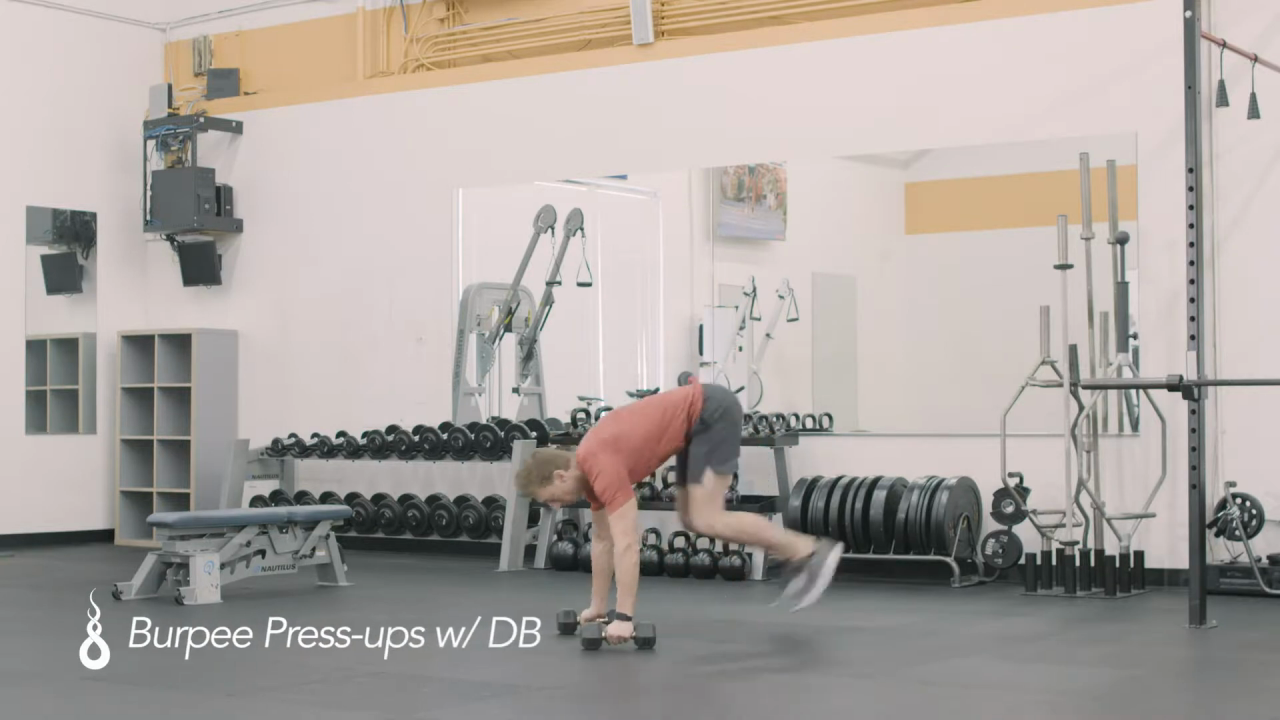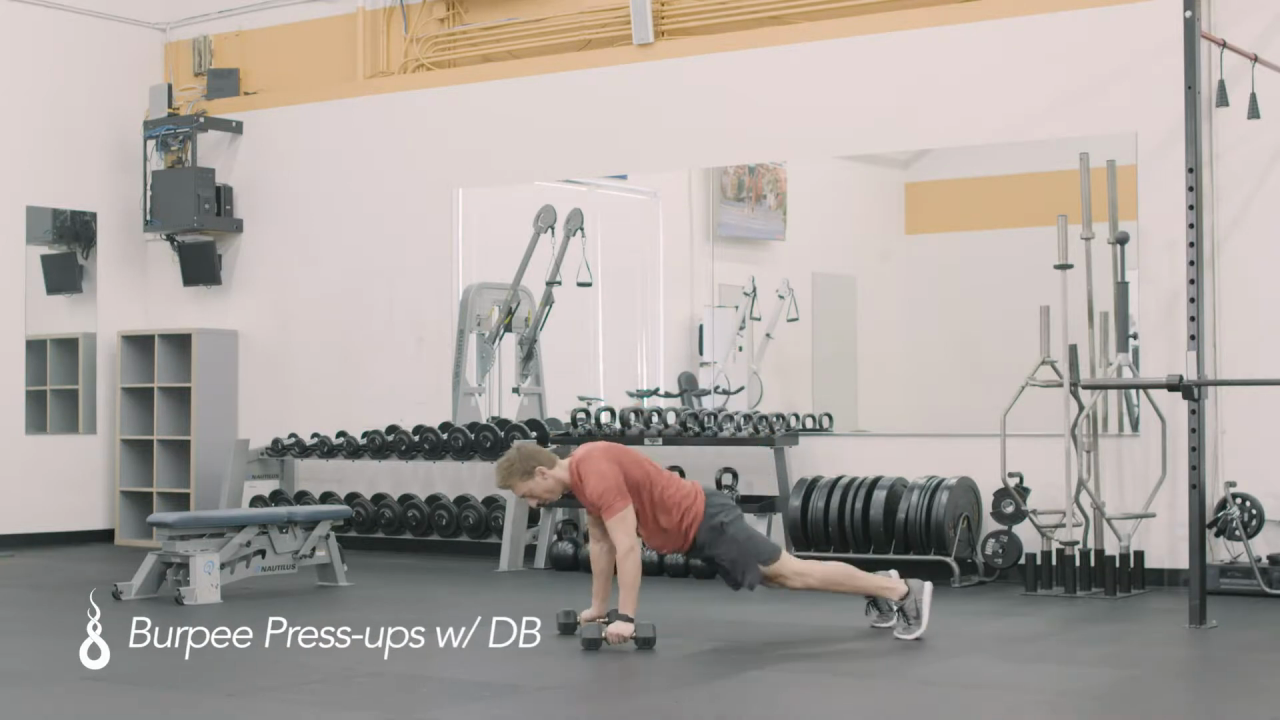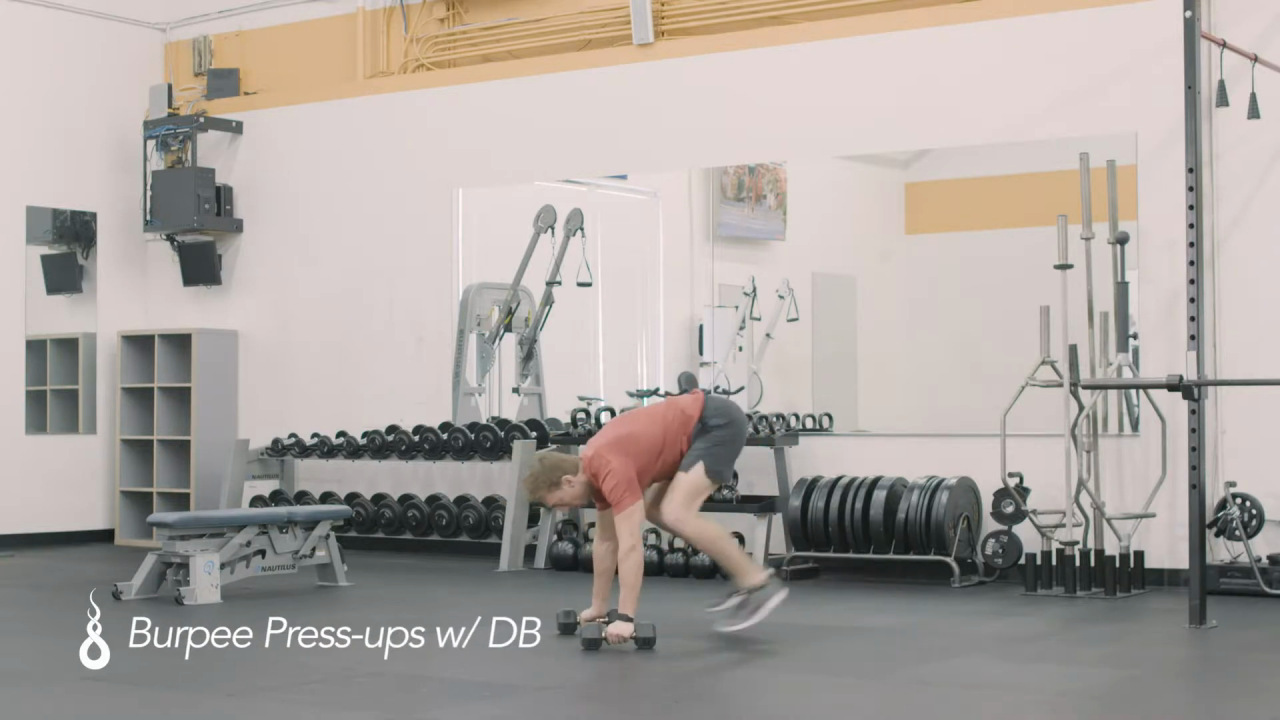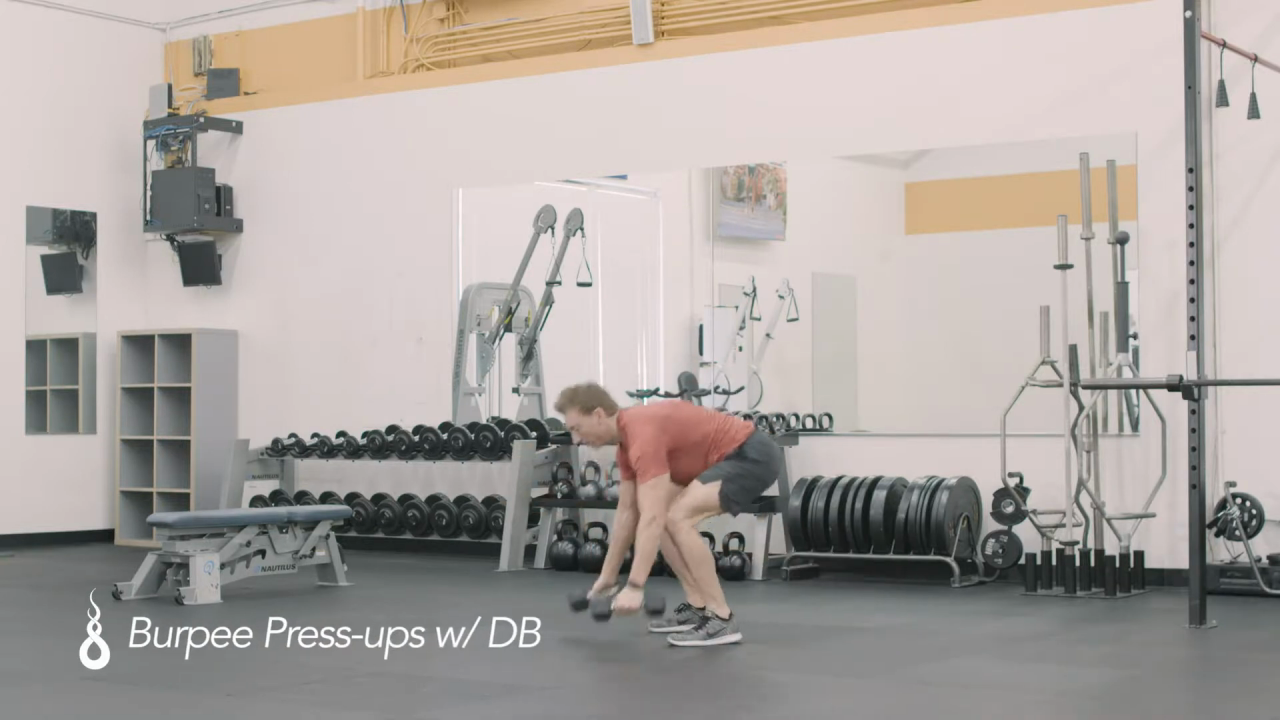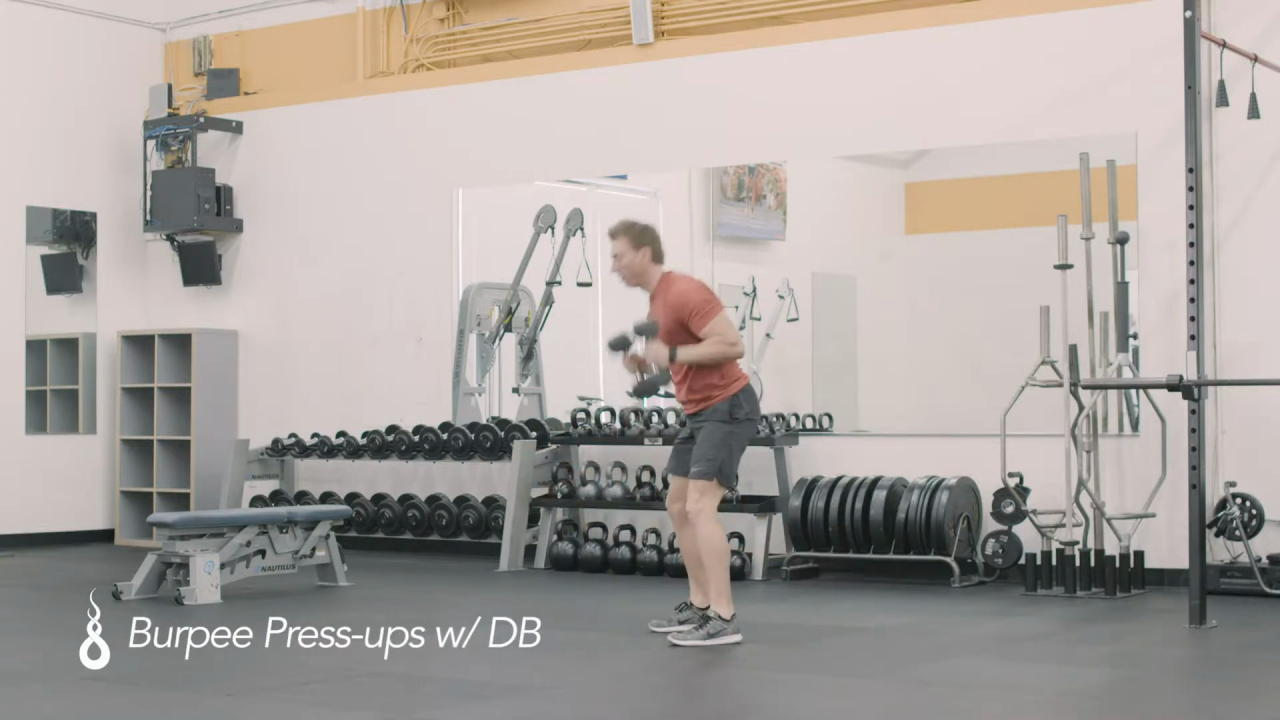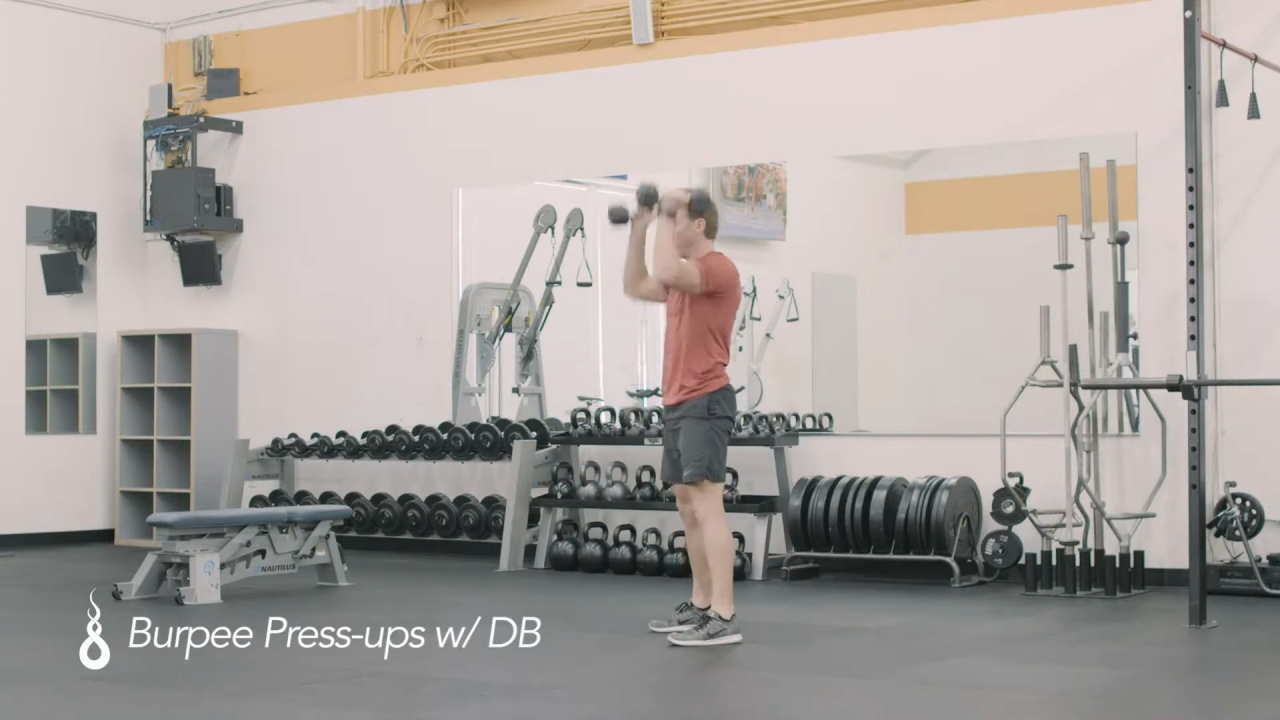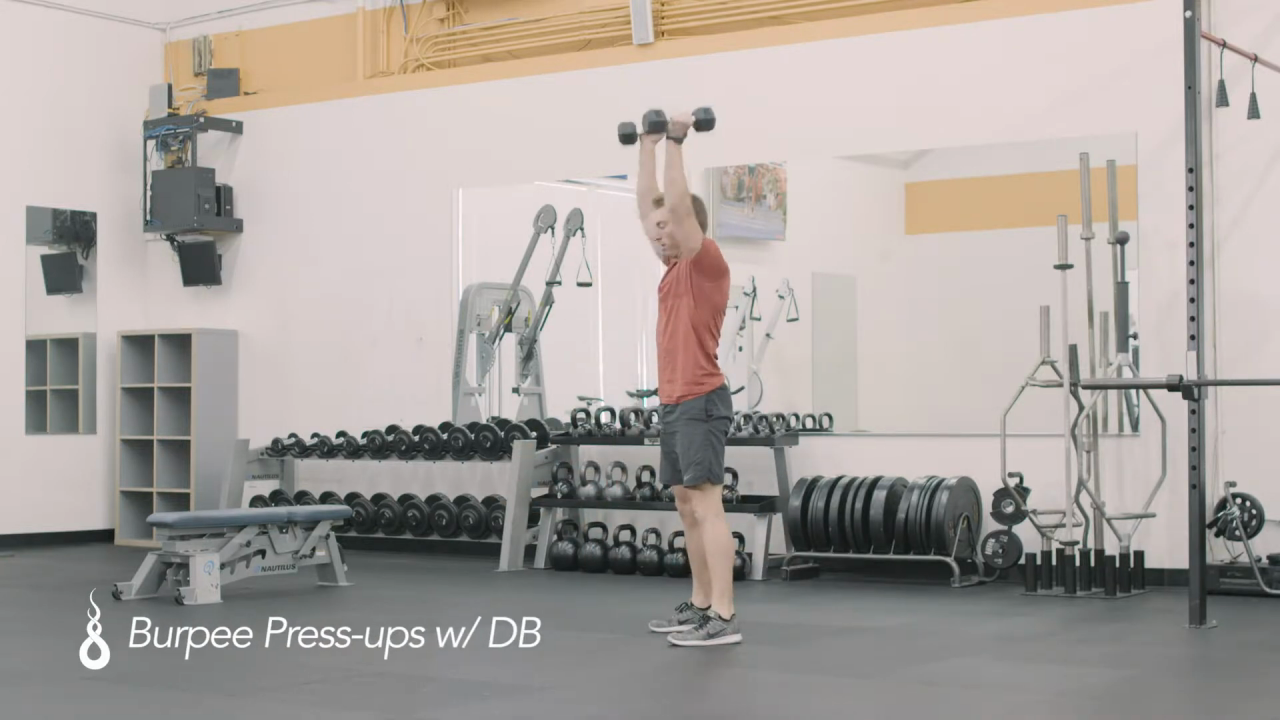
dt=0.4s
person 1, frame 1
left shoulder: (601, 470)
right shoulder: (590, 468)
left elbow: (626, 544)
right elbow: (601, 539)
left wrist: (623, 618)
right wrist: (598, 605)
left hip: (709, 412)
right hip: (697, 418)
left knee: (704, 518)
right knee: (690, 518)
left ankle: (809, 553)
right ankle: (796, 560)
person 1, frame 2
left shoulder: (595, 475)
right shoulder: (581, 471)
left elbow: (627, 547)
right elbow: (600, 542)
left wrist: (626, 617)
right wrist: (598, 606)
left hip: (706, 523)
right hip: (698, 522)
left knee: (791, 571)
right knee: (785, 575)
left ankle: (902, 592)
right ankle: (883, 588)
person 1, frame 3
left shoulder: (612, 469)
right shoulder: (590, 470)
left elbow: (631, 544)
right elbow: (605, 539)
left wrist: (625, 617)
right wrist: (597, 605)
left hip: (718, 420)
right hip: (696, 425)
left knee: (675, 513)
right knee: (655, 511)
left ankle: (756, 583)
right ankle: (746, 579)
person 1, frame 4
left shoulder: (642, 436)
right shoulder: (627, 439)
left elbow: (652, 517)
right elbow: (626, 514)
left wrist: (635, 586)
right wrist: (608, 575)
left hip: (753, 455)
right hip: (734, 457)
left knee: (676, 518)
right knee: (660, 518)
left ankle: (721, 617)
right ankle: (698, 605)
person 1, frame 5
left shoulder: (682, 291)
right shoulder: (658, 301)
left elbow: (733, 344)
left wrist: (669, 353)
right wrist: (651, 361)
left hip: (728, 408)
right hip: (702, 413)
left knee: (697, 508)
right knee: (678, 506)
left ankle: (723, 619)
right ankle: (699, 606)
person 1, frame 6
left shoulder: (717, 268)
right shoulder: (688, 273)
left elbow: (666, 271)
right elbow: (635, 287)
left wrist: (667, 213)
right wrist: (640, 226)
left hip: (704, 404)
right hip: (680, 406)
left knee: (706, 509)
right knee: (689, 510)
left ankle: (724, 618)
right ankle: (700, 606)
person 1, frame 7
left shoulder: (706, 263)
right shoulder: (678, 266)
left elbow: (680, 203)
right elbow: (648, 205)
left wrist: (676, 142)
right wrist: (648, 145)
left hip: (700, 404)
right hip: (675, 405)
left knee: (705, 508)
right knee: (688, 509)
left ankle: (723, 616)
right ankle: (700, 604)
